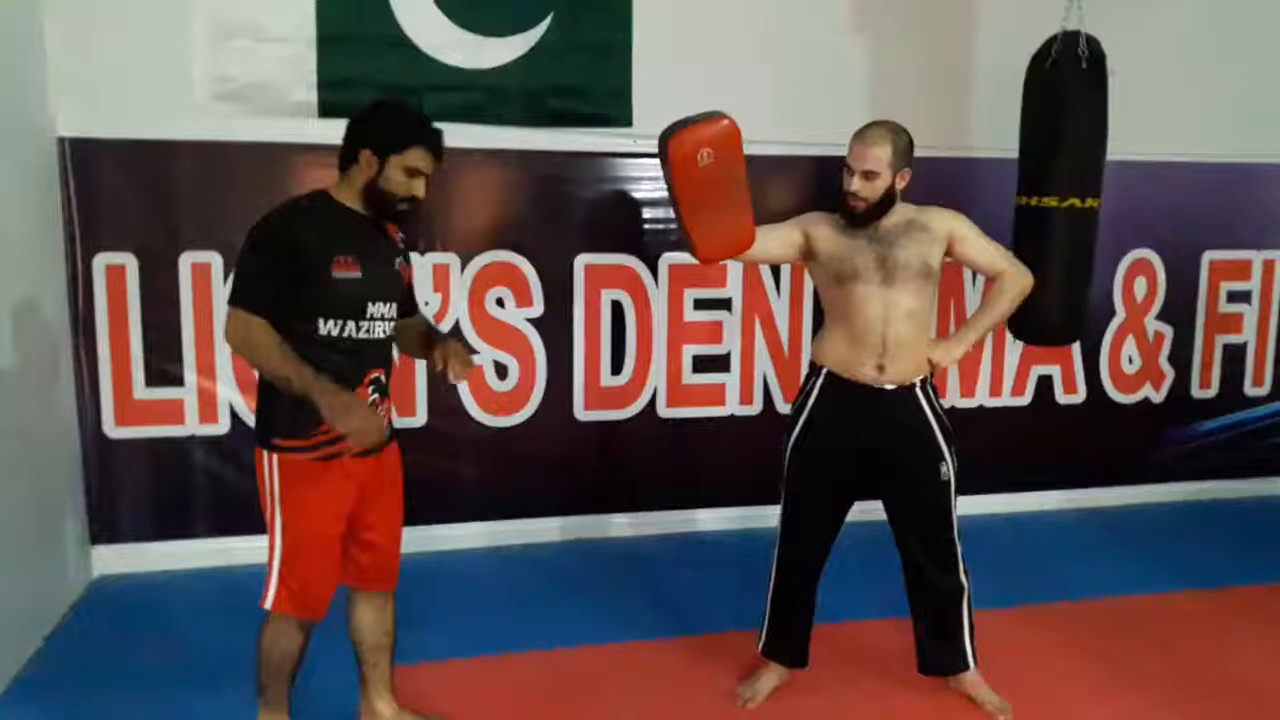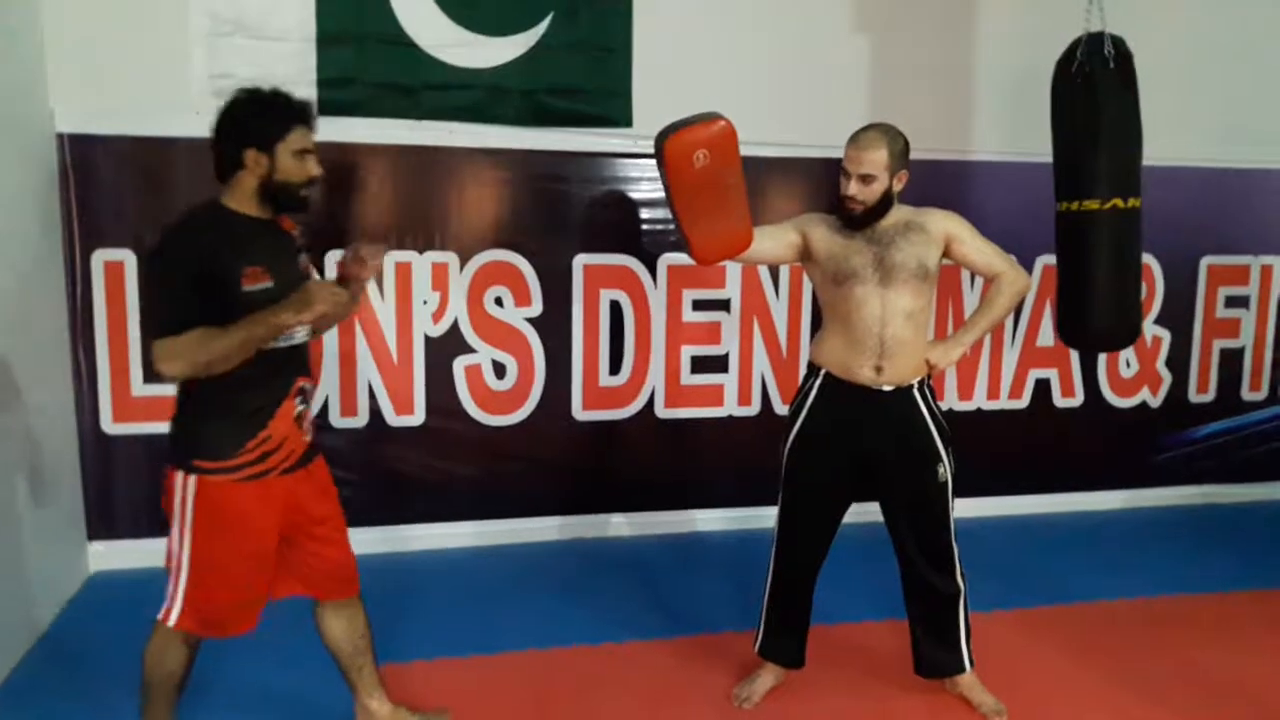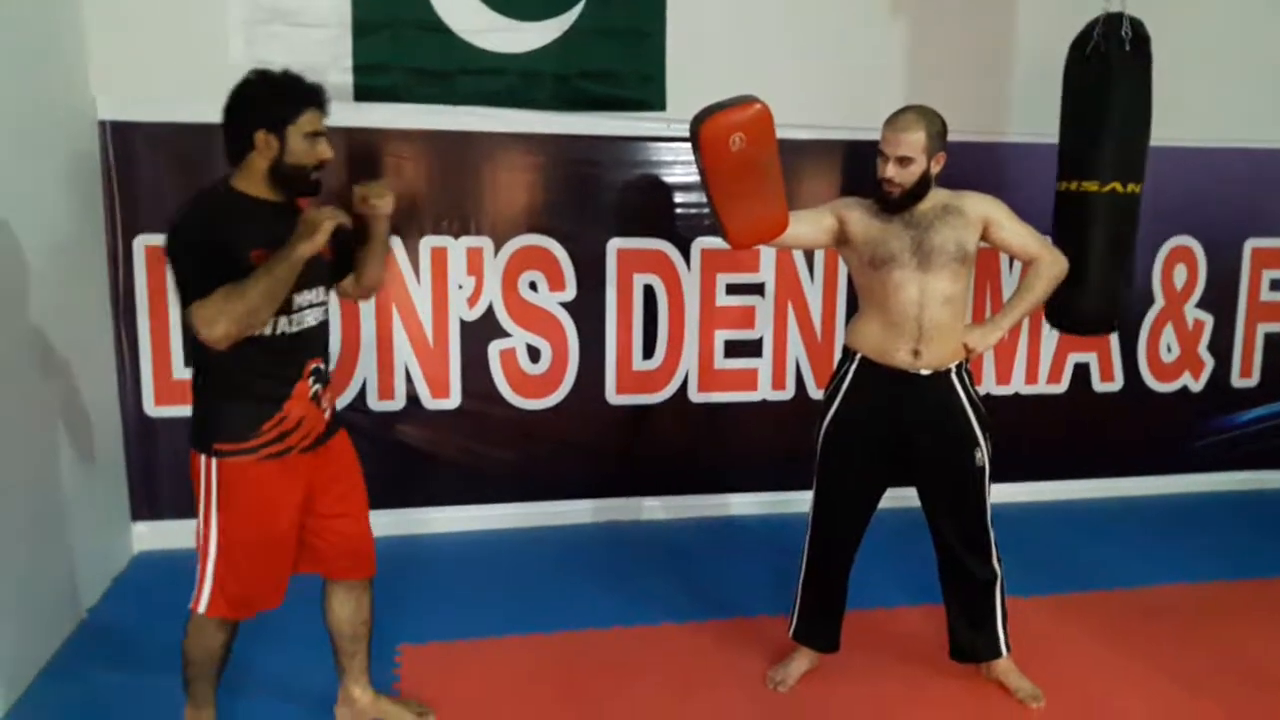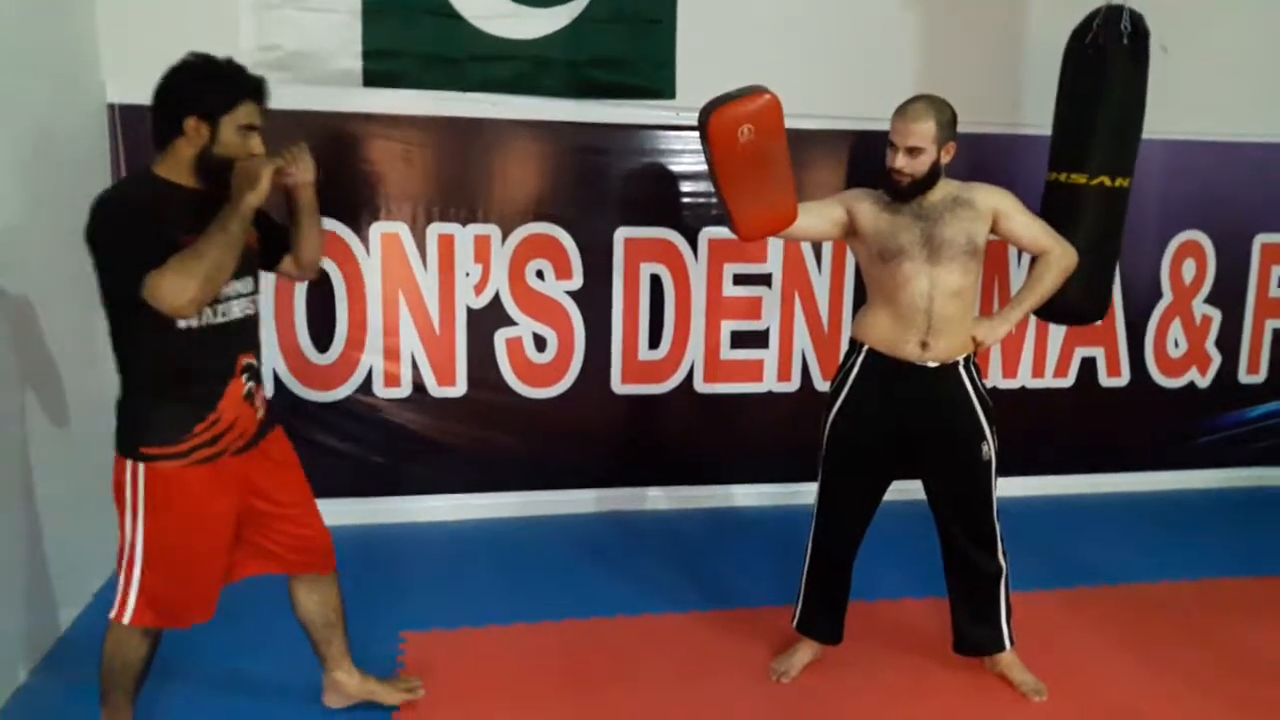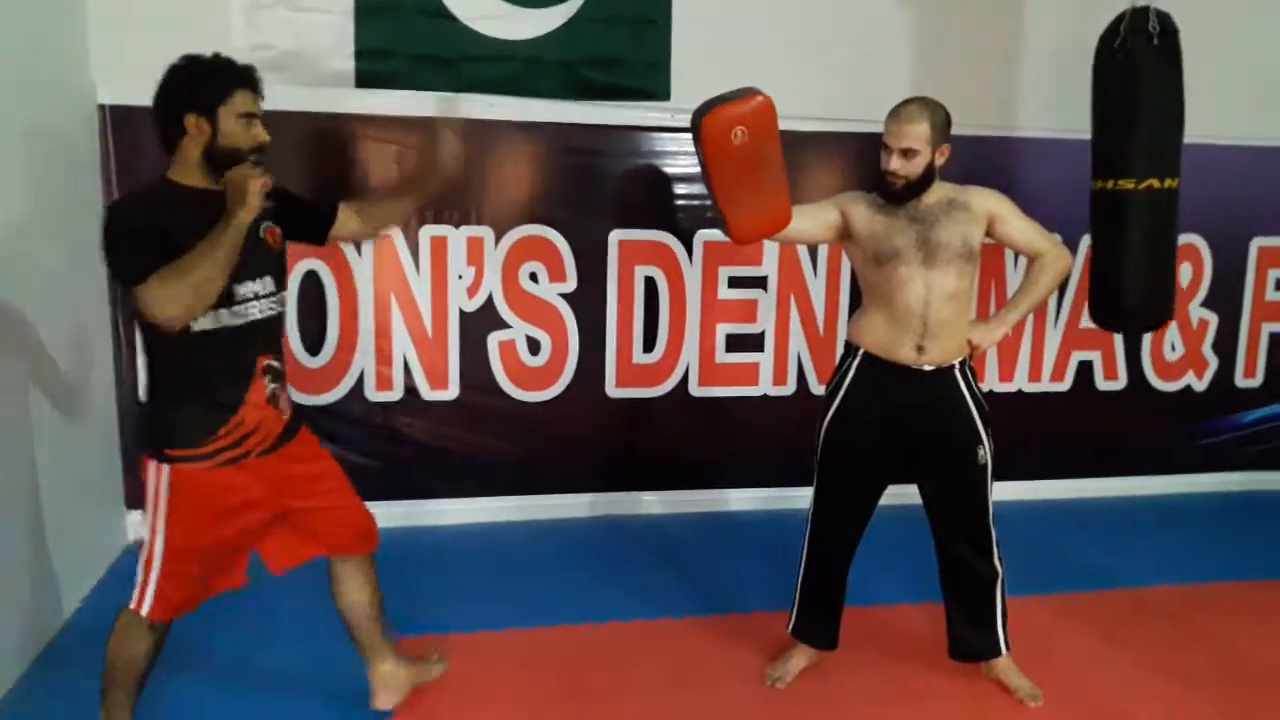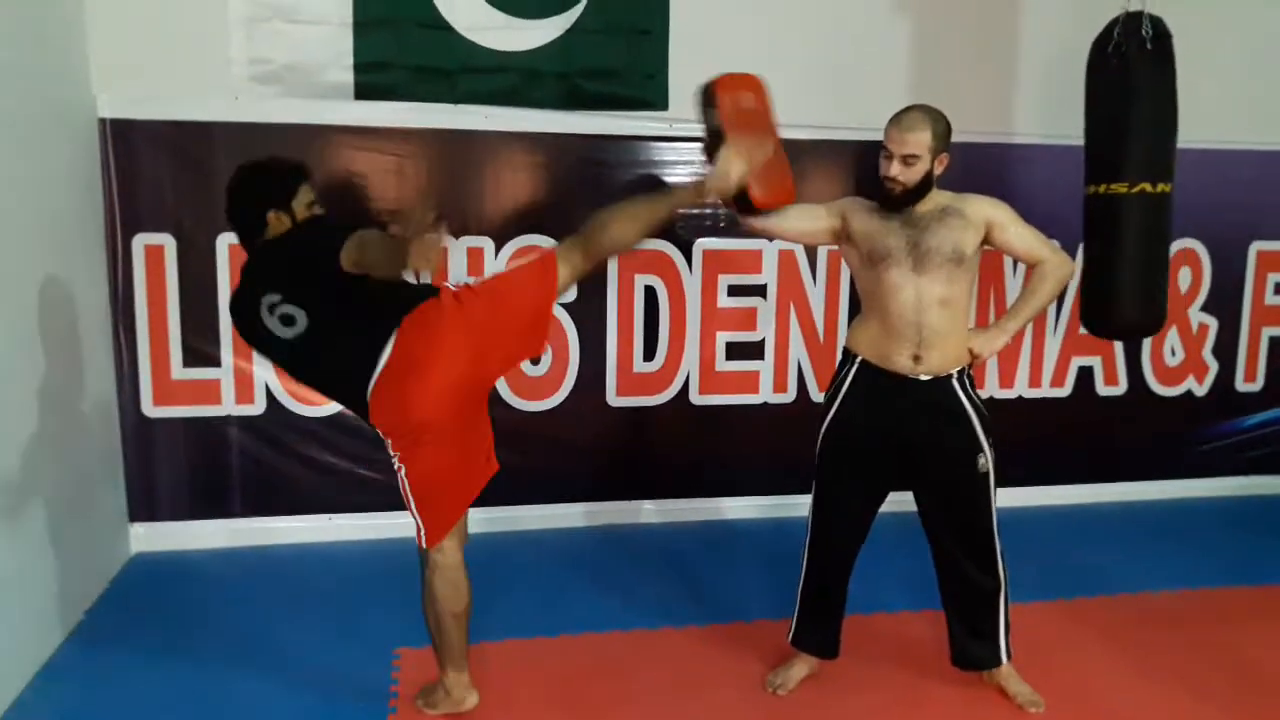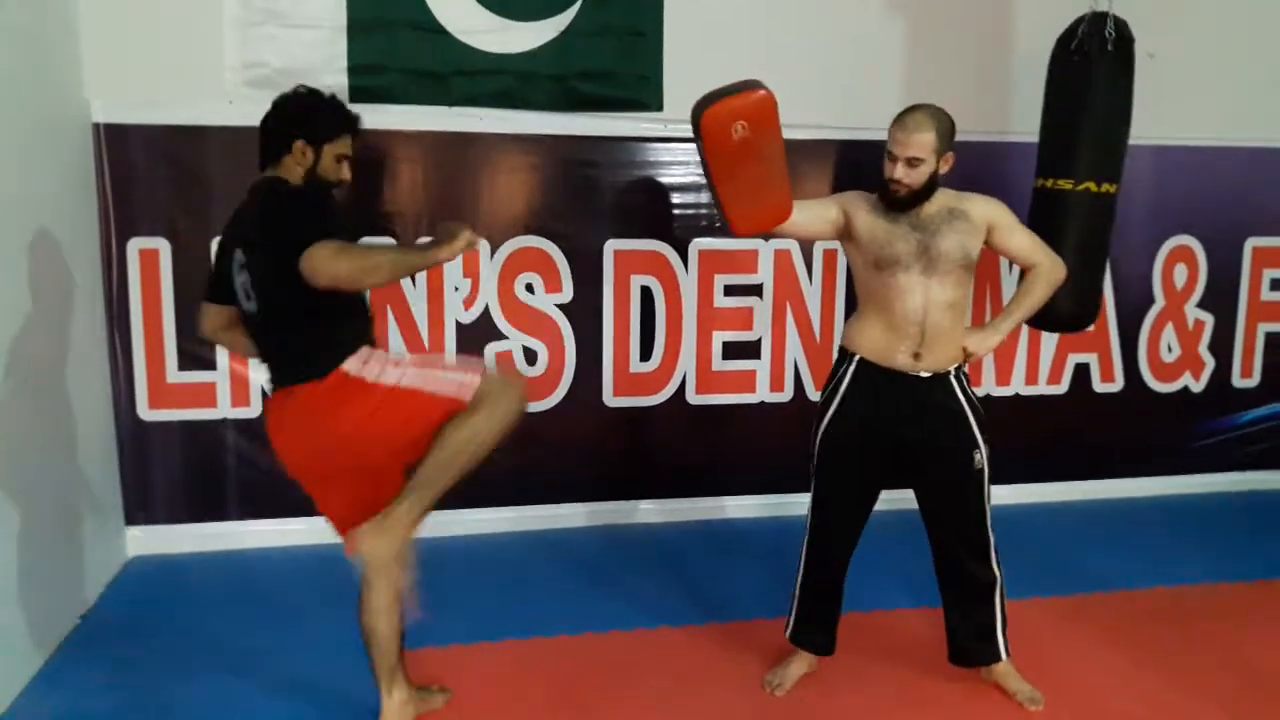
dt=0.7s
person 1, frame 1
left shoulder: (389, 237)
right shoulder: (289, 229)
right elbow: (244, 329)
left wrist: (437, 344)
right wrist: (326, 397)
left hip: (373, 441)
right hip: (302, 446)
left knee: (376, 578)
right knee: (297, 596)
person 1, frame 2
left shoulder: (282, 233)
right shoulder: (190, 244)
right elbow: (175, 360)
left wrist: (350, 285)
right wrist: (282, 312)
left hip: (295, 456)
right hip: (220, 470)
left knee: (337, 582)
right knee: (190, 612)
person 1, frame 3
left shoulder: (302, 211)
right shoulder: (204, 223)
left elbow: (361, 285)
right elbow: (216, 326)
left wrist: (377, 224)
right wrist: (297, 248)
left hip: (319, 432)
right hip: (241, 448)
left knee: (352, 562)
right knee: (226, 593)
person 1, frame 4
left shoulder: (227, 201)
right shoulder: (124, 211)
left elbow: (302, 264)
right elbow: (180, 292)
left wrist: (303, 194)
right wrist: (242, 205)
left hip: (253, 433)
right hip: (170, 451)
left knee: (310, 553)
right knee: (147, 602)
person 1, frame 5
left shoulder: (264, 199)
right shoulder: (138, 217)
left elbow: (361, 221)
right elbow: (172, 307)
left wrist: (433, 177)
right wrist: (234, 219)
left hip: (280, 437)
right hip: (196, 455)
left knee: (352, 538)
right knee: (158, 602)
person 1, frame 6
left shoulder: (246, 311)
right shoulder: (305, 243)
right elbow: (363, 253)
right wrist: (410, 253)
left hip: (403, 402)
right hip: (443, 333)
left knee: (442, 546)
right knee: (582, 248)
right ankle: (700, 190)
person 1, frame 7
left shoulder: (241, 226)
right shoulder: (296, 202)
left elbow: (218, 324)
right elbow: (327, 267)
right wrist: (432, 252)
left hip: (297, 417)
right hip: (345, 387)
left knee: (373, 546)
right knee: (502, 393)
right ankle: (393, 525)
person 2, frame 1
left shoulder: (939, 227)
right shoulder: (817, 231)
left elbow: (1016, 276)
left wrist: (960, 342)
left hip: (909, 406)
right hip: (833, 403)
left knee: (934, 546)
right knee: (801, 542)
left ankle: (957, 666)
right ankle: (780, 658)
person 2, frame 2
left shoulder: (936, 228)
right shoulder: (815, 232)
left elbow: (1012, 277)
right elbow: (735, 243)
left wrist: (959, 342)
left hip: (907, 409)
right hip: (830, 405)
left knee: (931, 548)
right knee: (798, 543)
left ankle: (954, 668)
right ankle: (777, 659)
person 2, frame 3
left shoulder: (973, 210)
right shoulder: (851, 215)
left elbow: (1051, 261)
left wrist: (997, 326)
left hip: (944, 392)
right hip: (866, 387)
left knee: (967, 532)
right knee: (834, 526)
left ankle: (991, 652)
right ankle: (811, 642)
person 2, frame 4
left shoulder: (984, 203)
right shoulder: (861, 208)
left elbow: (1061, 254)
right elbow: (781, 219)
left wrist: (1005, 320)
left hip: (952, 385)
right hip: (873, 380)
left knee: (973, 525)
right knee: (838, 518)
left ankle: (993, 645)
right ankle: (814, 633)
person 2, frame 5
left shoulder: (979, 205)
right shoulder: (855, 210)
left elbow: (1055, 257)
left wrist: (1001, 323)
left hip: (948, 389)
right hip: (869, 384)
left knee: (968, 529)
right knee: (834, 522)
left ankle: (988, 650)
right ankle: (810, 639)
person 2, frame 6
left shoulder: (979, 213)
right shoulder: (851, 216)
left elbow: (1057, 264)
right elbow: (766, 219)
left wrist: (1002, 332)
left hip: (947, 399)
right hip: (867, 392)
left knee: (971, 538)
right knee: (834, 531)
left ankle: (990, 659)
right ankle: (811, 646)
person 2, frame 7
left shoulder: (979, 213)
right shoulder: (854, 210)
left elbow: (1049, 267)
right elbow: (777, 216)
left wrist: (995, 331)
left hip: (942, 393)
right hip: (864, 388)
left knee: (966, 534)
right knee: (832, 528)
left ankle: (990, 655)
right ankle: (808, 645)
